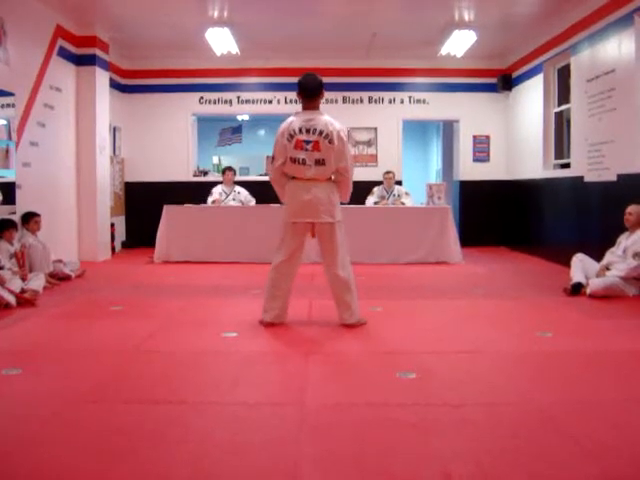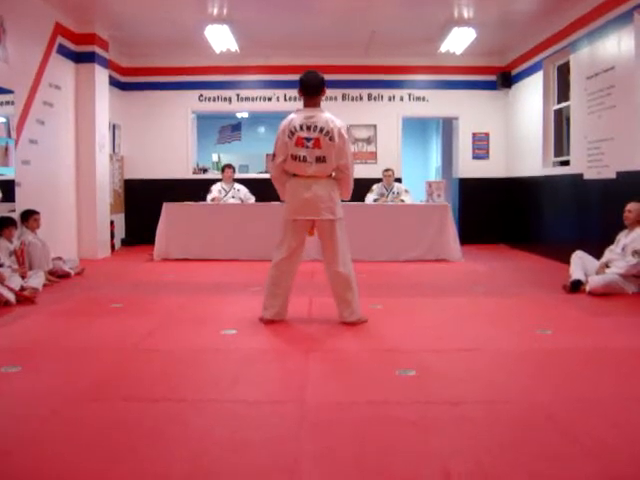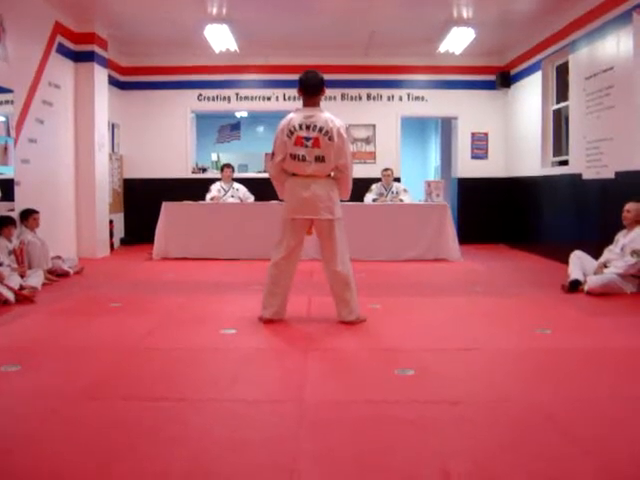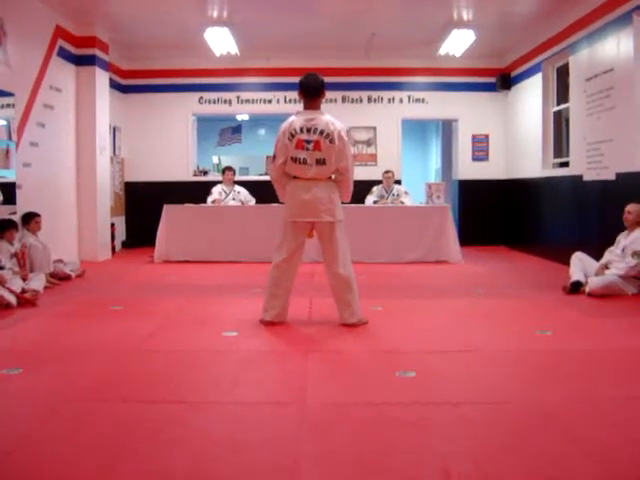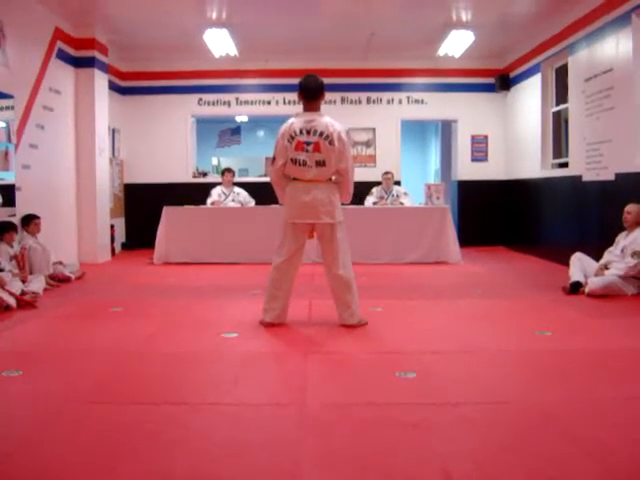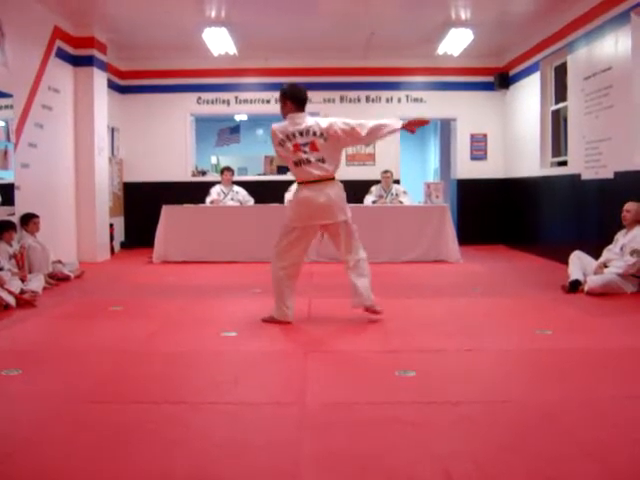
dt=0.5s
person 1, frame 1
left shoulder: (287, 127)
right shoulder: (334, 127)
left elbow: (276, 170)
right elbow: (344, 170)
right wrist: (341, 198)
left hip: (296, 196)
right hip: (325, 196)
left knee: (284, 259)
right knee: (337, 260)
left ankle: (271, 314)
right ankle: (350, 315)
person 1, frame 2
left shoulder: (287, 124)
right shoulder: (335, 125)
left elbow: (277, 167)
right elbow: (345, 167)
left wrist: (287, 194)
right wrist: (343, 195)
left hip: (297, 194)
right hip: (326, 194)
left knee: (285, 256)
right knee: (338, 258)
left ankle: (272, 311)
right ankle: (350, 313)
person 1, frame 3
left shoulder: (287, 123)
right shoulder: (334, 124)
left elbow: (276, 165)
right elbow: (344, 166)
left wrist: (286, 192)
right wrist: (341, 195)
left hip: (296, 194)
right hip: (325, 194)
left knee: (284, 255)
right knee: (336, 257)
left ankle: (271, 311)
right ankle: (349, 312)
person 1, frame 4
left shoulder: (288, 126)
right shoulder: (335, 127)
left elbow: (277, 168)
right elbow: (345, 169)
left wrist: (287, 196)
right wrist: (342, 197)
left hip: (297, 196)
right hip: (326, 196)
left knee: (284, 258)
right knee: (338, 260)
left ankle: (272, 313)
right ankle: (351, 314)
person 1, frame 5
left shoulder: (287, 128)
right shoulder: (335, 129)
left elbow: (277, 170)
right elbow: (345, 170)
left wrist: (287, 198)
right wrist: (342, 198)
left hip: (297, 198)
right hip: (326, 198)
left knee: (284, 260)
right knee: (338, 261)
left ankle: (272, 315)
right ankle: (350, 316)
person 1, frame 6
left shoulder: (277, 131)
right shoulder: (328, 125)
right elbow: (367, 128)
right wrist: (404, 124)
left hip: (305, 198)
right hip: (333, 194)
left knee: (284, 258)
right knee: (353, 253)
left ankle: (282, 312)
right ankle: (366, 300)
